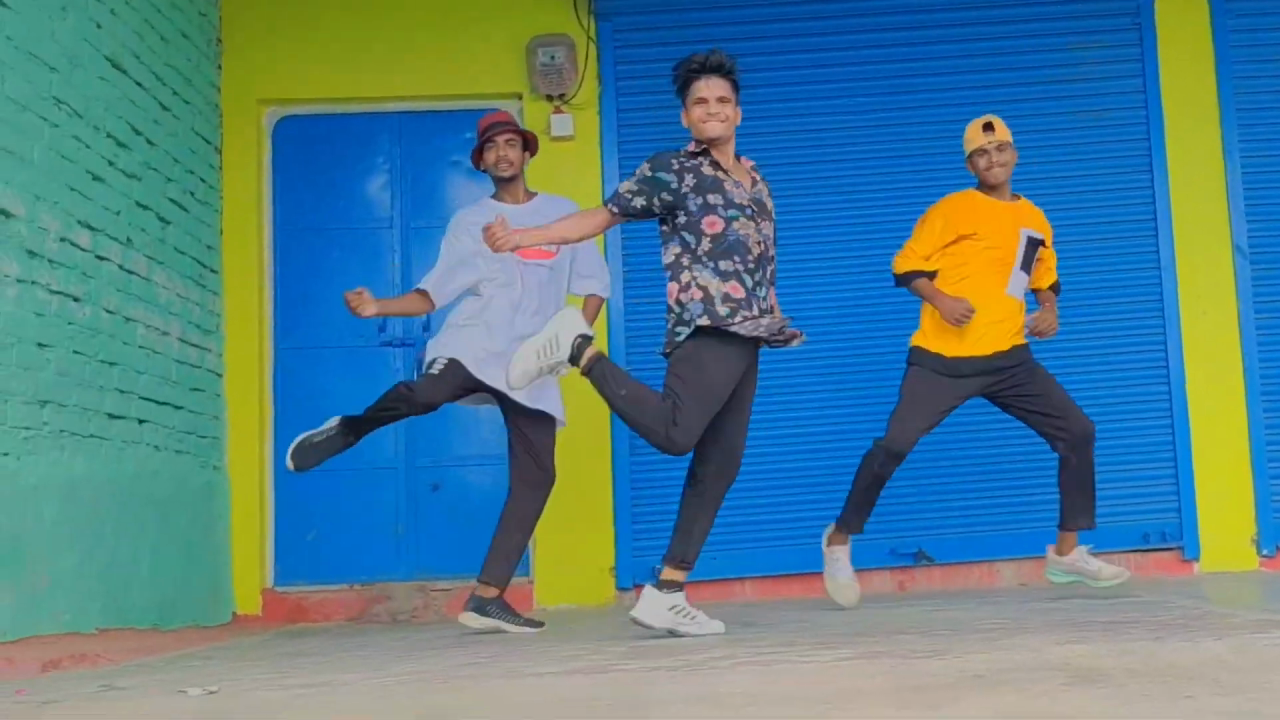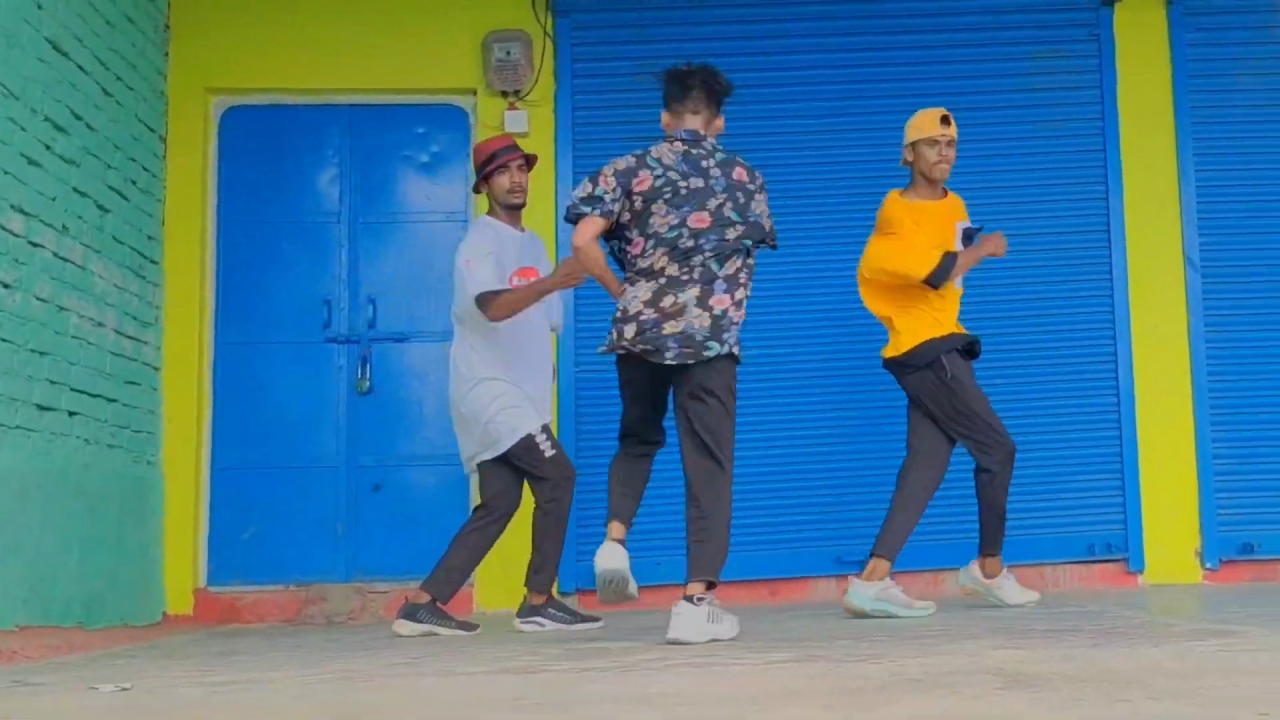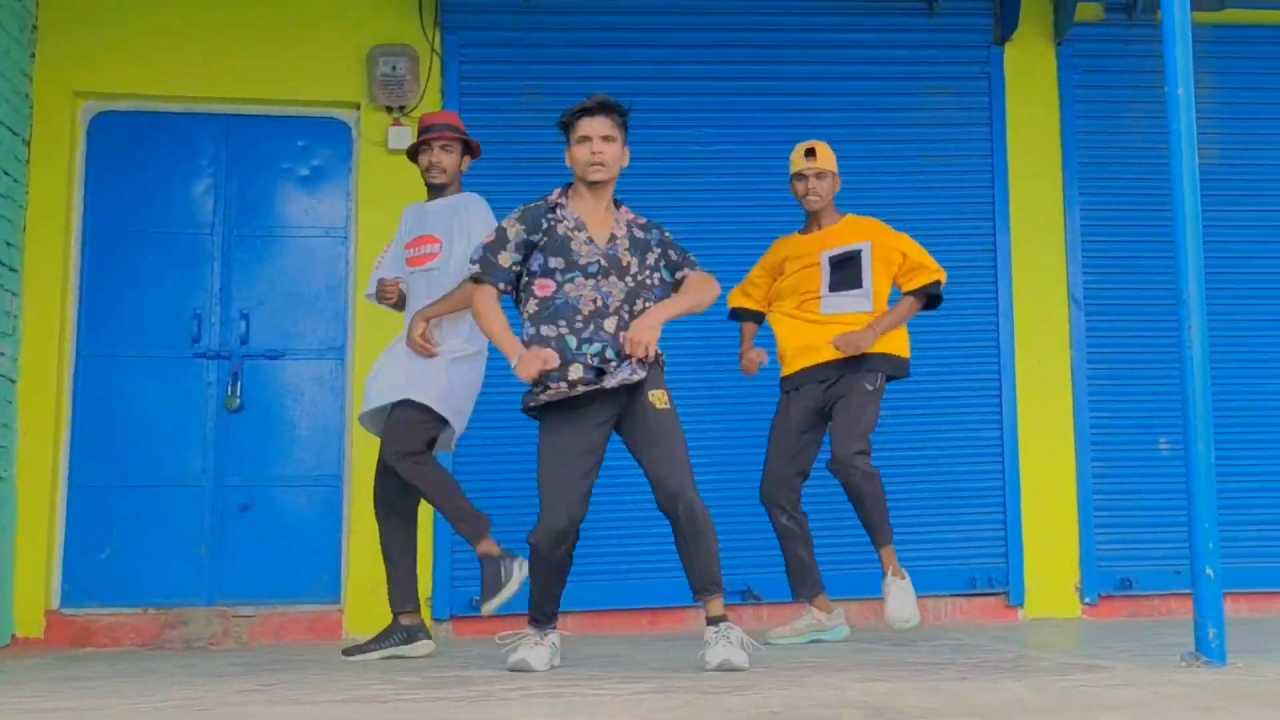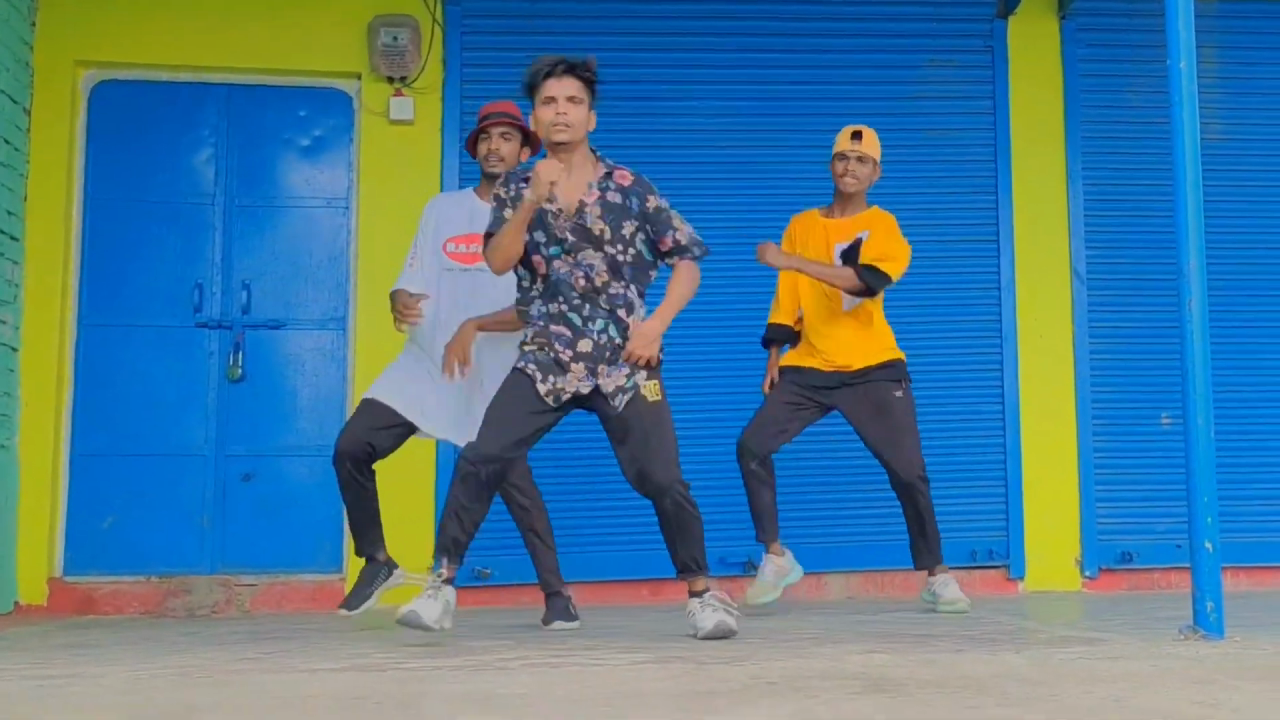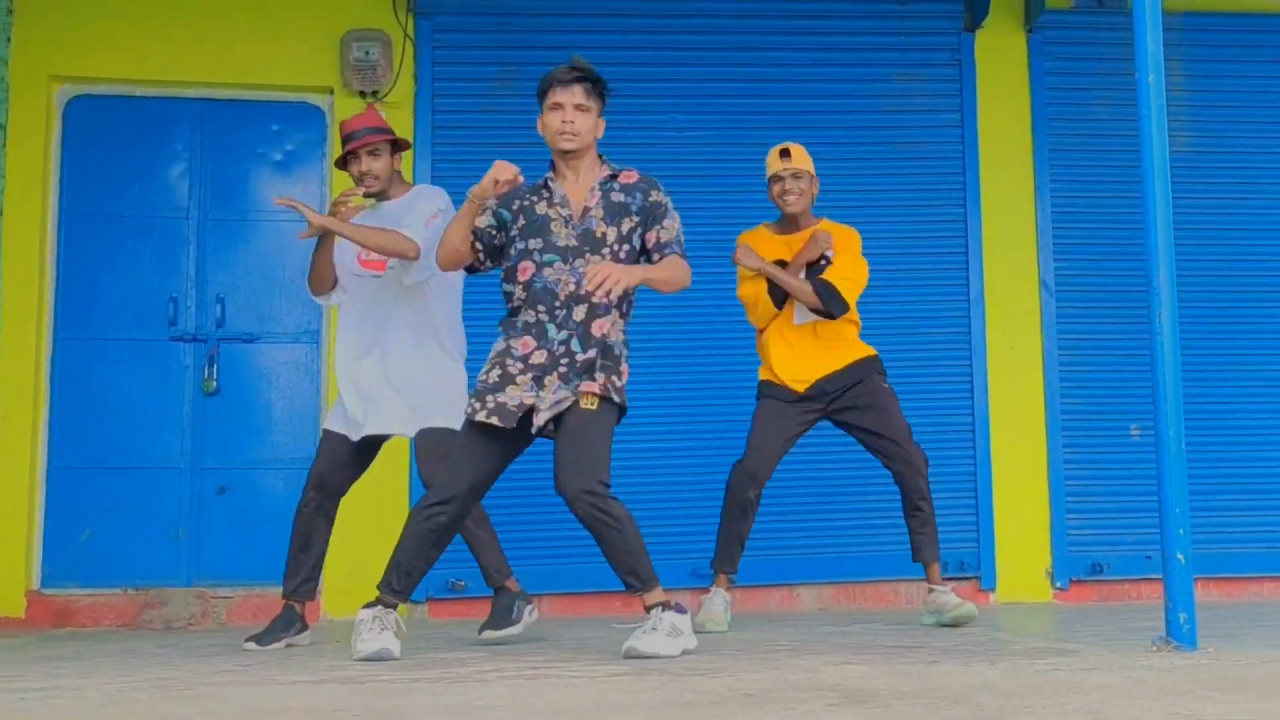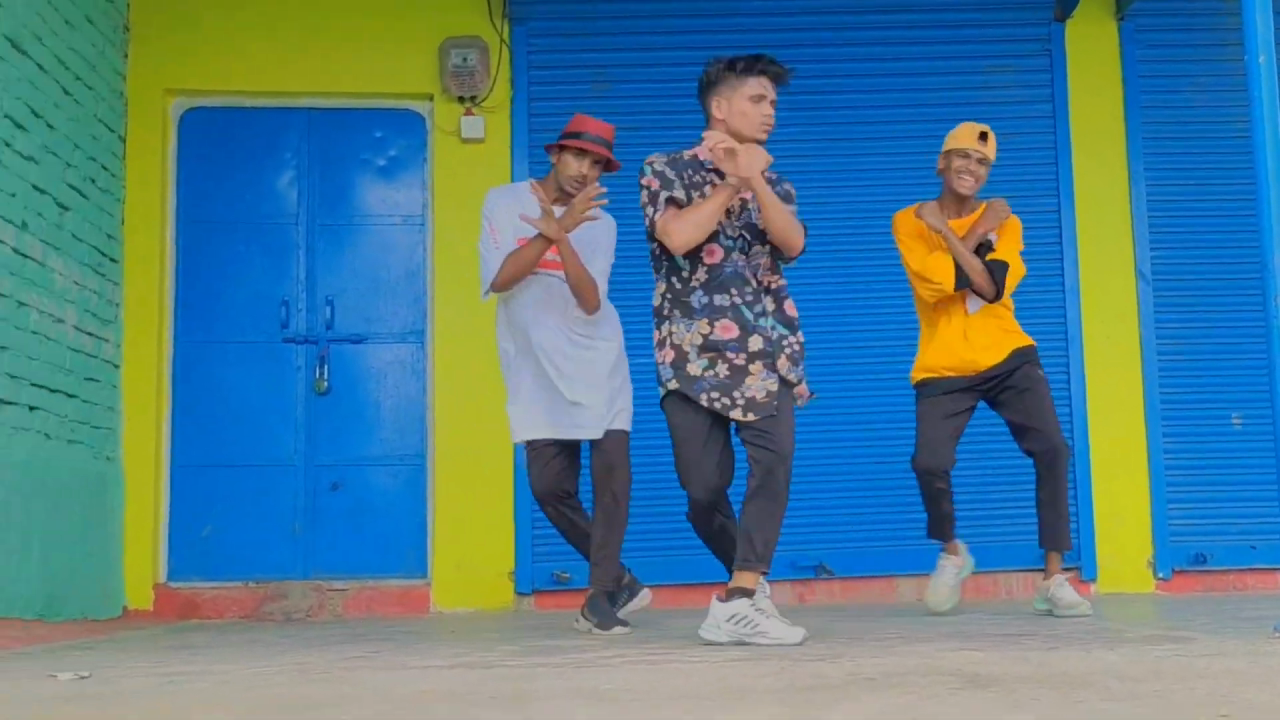
dt=0.4s
person 1, frame 1
left shoulder: (755, 180)
right shoulder: (670, 170)
right elbow: (602, 215)
left wrist: (768, 307)
right wrist: (527, 237)
left hip: (744, 332)
right hip: (704, 322)
left knee: (719, 463)
right knee: (672, 430)
left ankle: (665, 594)
right ankle: (577, 347)
person 1, frame 2
left shoulder: (632, 167)
right shoulder: (743, 176)
left elbow: (582, 239)
right elbow: (760, 241)
left wrist: (619, 287)
left hip: (644, 334)
right hip: (712, 337)
left knee: (636, 440)
right knee: (710, 467)
left ankle: (613, 543)
right ankle: (695, 605)
person 1, frame 3
left shoulder: (643, 231)
right shoulder: (530, 220)
left elbow: (705, 285)
right elbow: (480, 292)
left wrist: (657, 315)
right wrist: (516, 351)
left hip: (635, 379)
right hip: (565, 391)
left knee: (679, 492)
right knee: (559, 519)
left ankle: (719, 625)
right ankle: (540, 630)
person 1, frame 4
left shoulder: (633, 188)
right shoulder: (521, 189)
left elbow: (687, 264)
right elbow: (498, 260)
left wrist: (658, 320)
right wrist: (534, 200)
left hip: (623, 359)
right hip: (546, 356)
left knee: (661, 479)
right knee: (484, 457)
left ankle: (700, 594)
right ankle: (440, 583)
person 1, frame 5
left shoulder: (638, 191)
right shoulder: (517, 200)
left elbow: (678, 272)
right elbow: (450, 260)
left wrist: (628, 273)
right wrist: (482, 194)
left hip: (590, 369)
right hip: (515, 368)
left knee: (584, 486)
right knee: (451, 493)
left ankle: (664, 610)
right ankle: (382, 609)
person 1, frame 6
left shoulder: (775, 180)
right shoulder: (667, 170)
left elbow: (792, 240)
right elbow: (678, 240)
left wrist: (751, 176)
right wrist: (729, 181)
left hip: (766, 347)
right hip: (692, 349)
left knee: (773, 459)
right knee: (704, 490)
left ankle: (740, 600)
right ankle: (747, 586)
person 2, frame 1
left shoulder: (560, 214)
right shoulder: (471, 220)
left elbow: (593, 286)
right elbow: (433, 292)
right wrist: (376, 307)
right hip: (475, 344)
left knee: (535, 479)
right knee: (424, 394)
left ankle: (489, 598)
right ankle: (345, 431)
person 2, frame 2
left shoulder: (535, 245)
right shoulder: (480, 238)
left elbow: (547, 319)
right elbow: (490, 307)
left wrist: (546, 375)
right wrist: (556, 281)
left hip: (518, 393)
right hip: (488, 391)
left knee: (498, 503)
right knee: (557, 476)
left ankle: (422, 604)
right ankle: (540, 601)
person 2, frame 3
left shoulder: (471, 208)
right shoulder: (412, 218)
right elbow: (386, 291)
left wrist: (427, 314)
right wrist: (388, 292)
left hip: (447, 362)
right hip: (411, 370)
left knee: (403, 458)
right knee: (389, 492)
left ankle: (495, 558)
right ankle: (406, 624)
person 2, frame 4
right shoulder: (442, 208)
right elbow: (408, 283)
left wrist: (473, 326)
right wrist: (401, 302)
left hip: (488, 377)
right hip: (420, 366)
left knee: (516, 485)
right knee: (350, 451)
left ankle: (557, 594)
right ankle: (375, 565)
person 2, frame 5
left shoulder: (431, 203)
right shoulder: (358, 220)
left elbow: (408, 252)
right elbow: (323, 290)
left wrist: (328, 226)
right wrist: (330, 227)
left hip: (430, 372)
right hip: (365, 380)
left knee: (441, 479)
right knee: (321, 488)
left ankle: (509, 594)
right ankle: (293, 612)
person 2, frame 6
left shoulder: (599, 225)
right shoulder: (503, 202)
left elbow: (592, 305)
right elbow: (496, 283)
left wrist: (559, 236)
right wrist: (544, 235)
left hip: (595, 364)
right hip: (535, 371)
left knee: (613, 473)
right knee: (549, 486)
left ankle: (599, 599)
right ankle: (616, 582)
person 3, frame 1
left shoulder: (1036, 217)
right shoulder: (955, 210)
left elbow: (1044, 280)
right elbow: (909, 270)
left wrist: (1049, 310)
right wrist: (942, 299)
left hip: (1006, 356)
right hip: (944, 357)
left knee: (1077, 432)
right knee: (891, 446)
left ankle: (1069, 551)
right ankle: (841, 539)
person 3, frame 2
left shoulder: (951, 205)
right shoulder: (900, 210)
right elbow: (932, 270)
right wrist: (981, 248)
left hip: (930, 350)
right hip: (926, 348)
left knee: (924, 464)
right knee: (996, 453)
left ankle: (872, 580)
right ankle: (988, 568)
person 3, frame 3
left shoulder: (870, 234)
right shoulder: (784, 250)
left elbow: (928, 281)
right elbow: (748, 300)
left wrist: (870, 328)
right wrist: (748, 334)
left hip: (861, 368)
right hip: (802, 380)
left knee: (847, 459)
right knee: (776, 489)
left ankle: (892, 569)
right ankle: (820, 611)
person 3, frame 4
left shoulder: (881, 224)
right shoulder: (802, 227)
left elbow: (874, 280)
right elbow: (787, 302)
left wrist: (798, 262)
right wrist: (774, 360)
left hip: (872, 370)
right hip: (809, 371)
left knee: (909, 473)
right knee: (752, 446)
left ankle: (935, 574)
right ankle: (775, 556)
person 3, frame 5
left shoulder: (844, 240)
right shoulder: (752, 242)
left elbow: (838, 305)
right elbow: (758, 312)
left wrist: (769, 267)
right wrist: (802, 257)
left hip: (848, 371)
right hip: (785, 383)
left knee: (907, 458)
right knee: (750, 471)
left ankle: (936, 587)
right ankle: (720, 589)
person 3, frame 6
left shoulder: (1006, 225)
right shoulder: (909, 220)
left elbow: (996, 288)
right elbow: (943, 282)
left wrist: (949, 233)
right wrist: (975, 233)
left hip: (1008, 356)
right hip: (943, 367)
left knee: (1050, 448)
right knee: (929, 463)
left ankle: (1053, 578)
right ankle: (950, 551)
